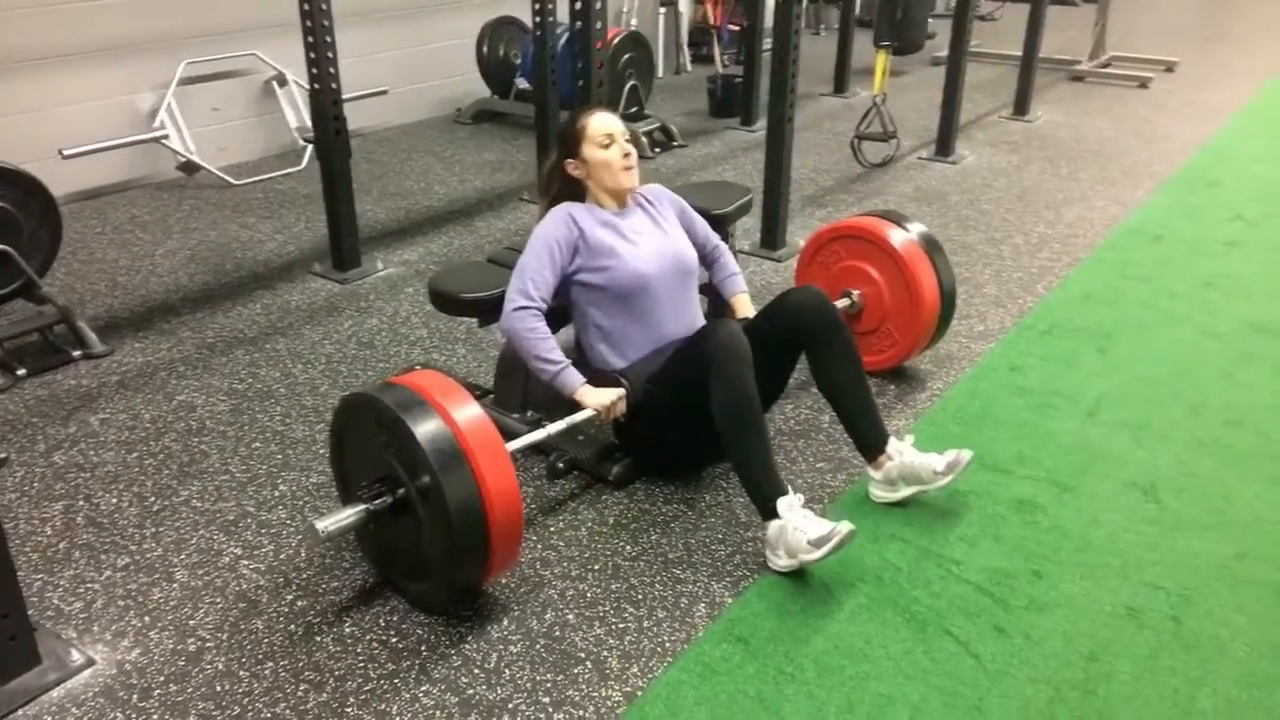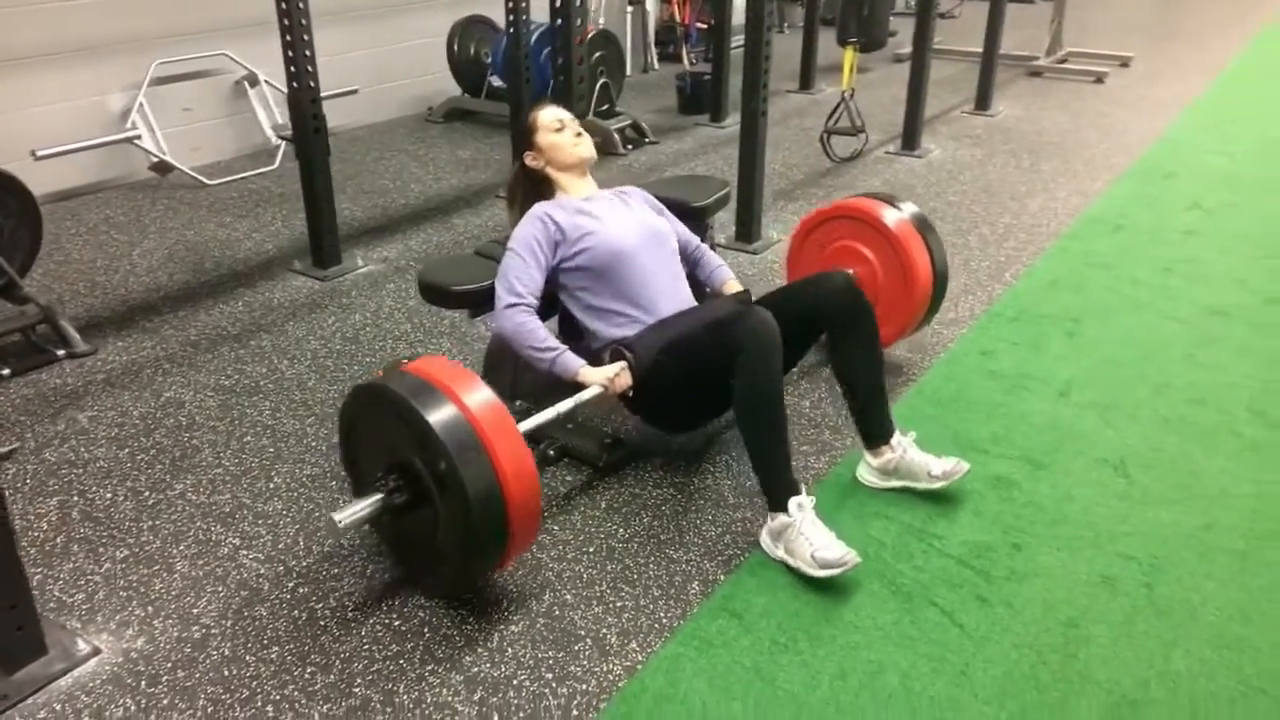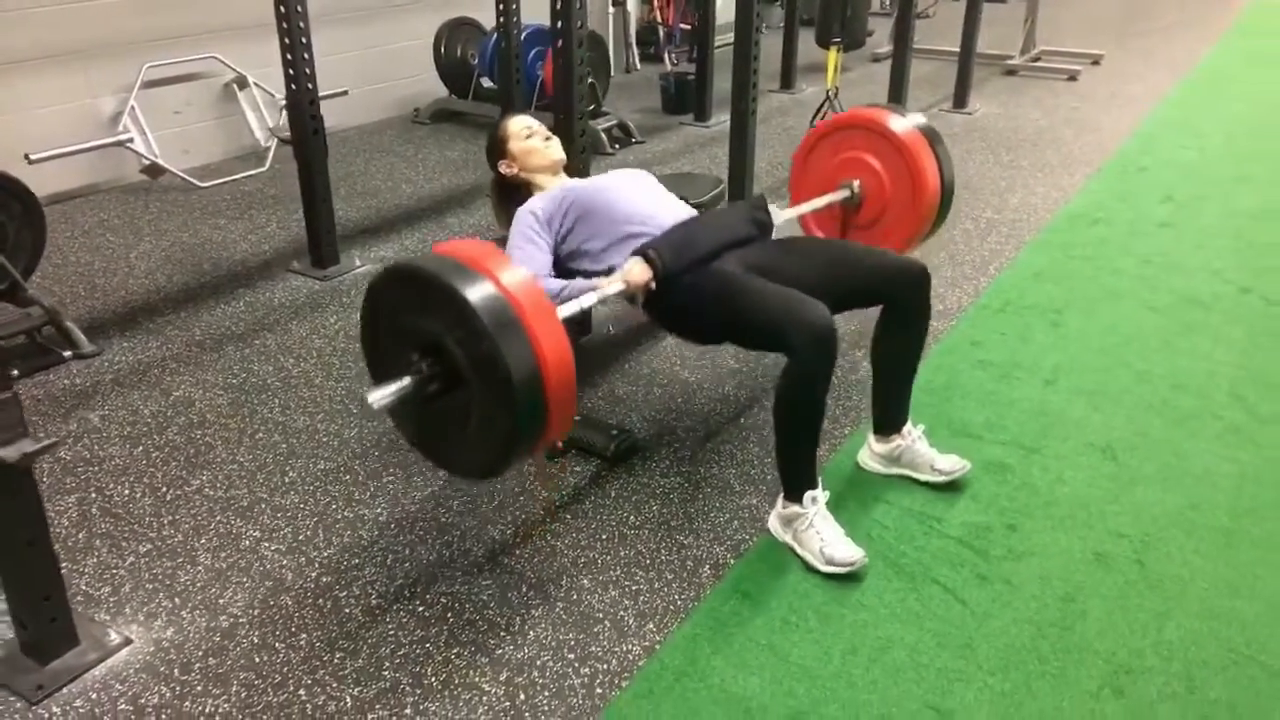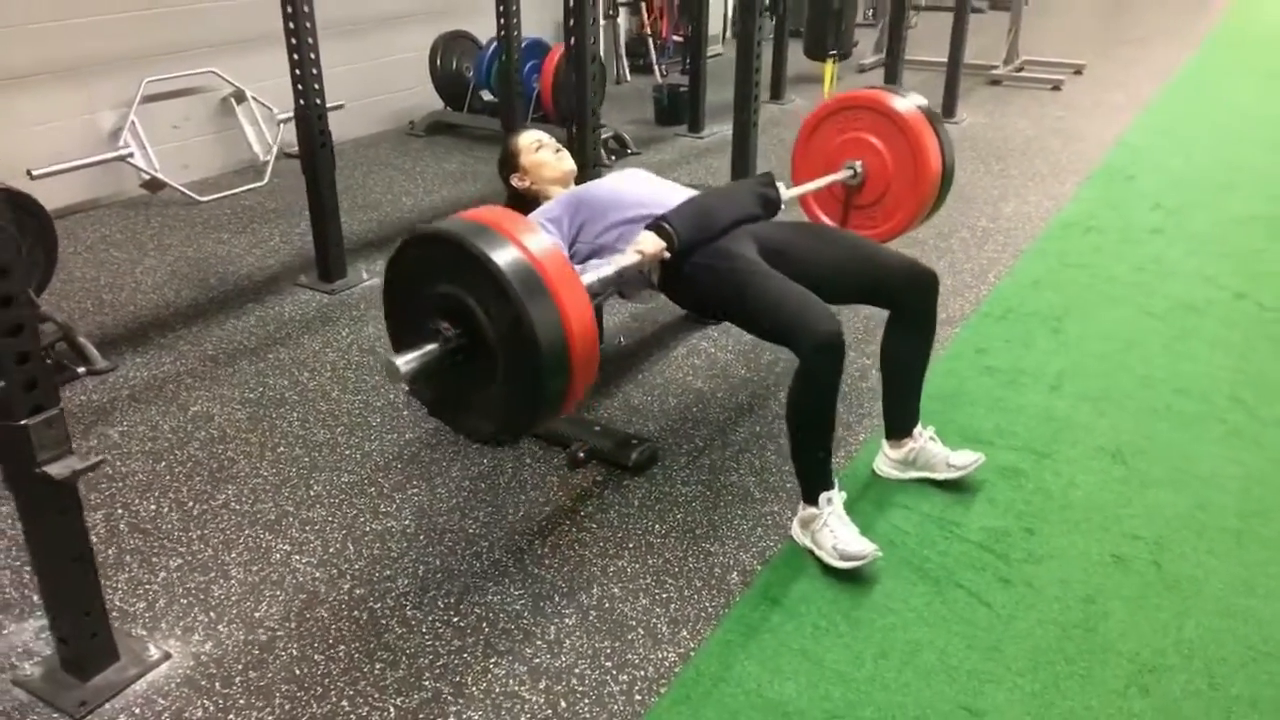
dt=0.5s
person 1, frame 1
left shoulder: (657, 200)
right shoulder: (567, 224)
left elbow: (716, 253)
right elbow: (519, 315)
left wrist: (749, 319)
right wrist: (582, 390)
left hip: (713, 383)
right hip: (646, 406)
left knee: (806, 304)
right knee: (721, 338)
left ankle: (887, 463)
right ankle: (782, 524)
person 1, frame 2
left shoulder: (631, 198)
right shoulder: (544, 221)
left elbow: (694, 250)
right elbow: (510, 313)
left wrist: (736, 294)
right wrist: (584, 370)
left hip: (702, 340)
right hip: (649, 372)
left knee: (837, 290)
right knee: (754, 327)
left ankle: (885, 453)
right ankle: (786, 520)
person 1, frame 3
left shoulder: (619, 178)
right shoulder: (534, 214)
left wrist: (759, 214)
right wrist: (610, 277)
left hip: (743, 247)
right hip: (685, 277)
left knee: (907, 278)
right knee: (813, 329)
left ankle: (891, 441)
right ankle: (797, 509)
person 1, frame 4
left shoulder: (622, 179)
right shoulder: (546, 220)
left wrist: (763, 190)
right wrist: (627, 256)
left hip: (751, 229)
right hip: (699, 256)
left knee: (915, 282)
right knee: (821, 336)
left ankle: (904, 445)
right ankle: (817, 510)
